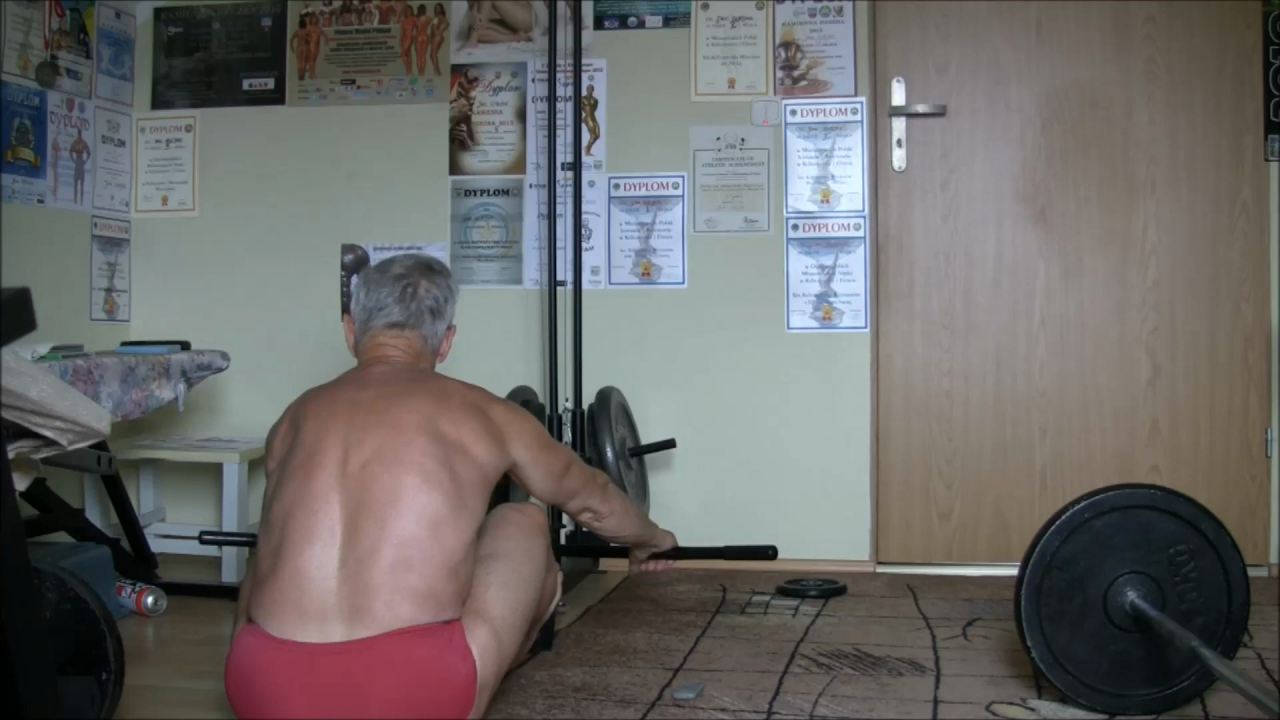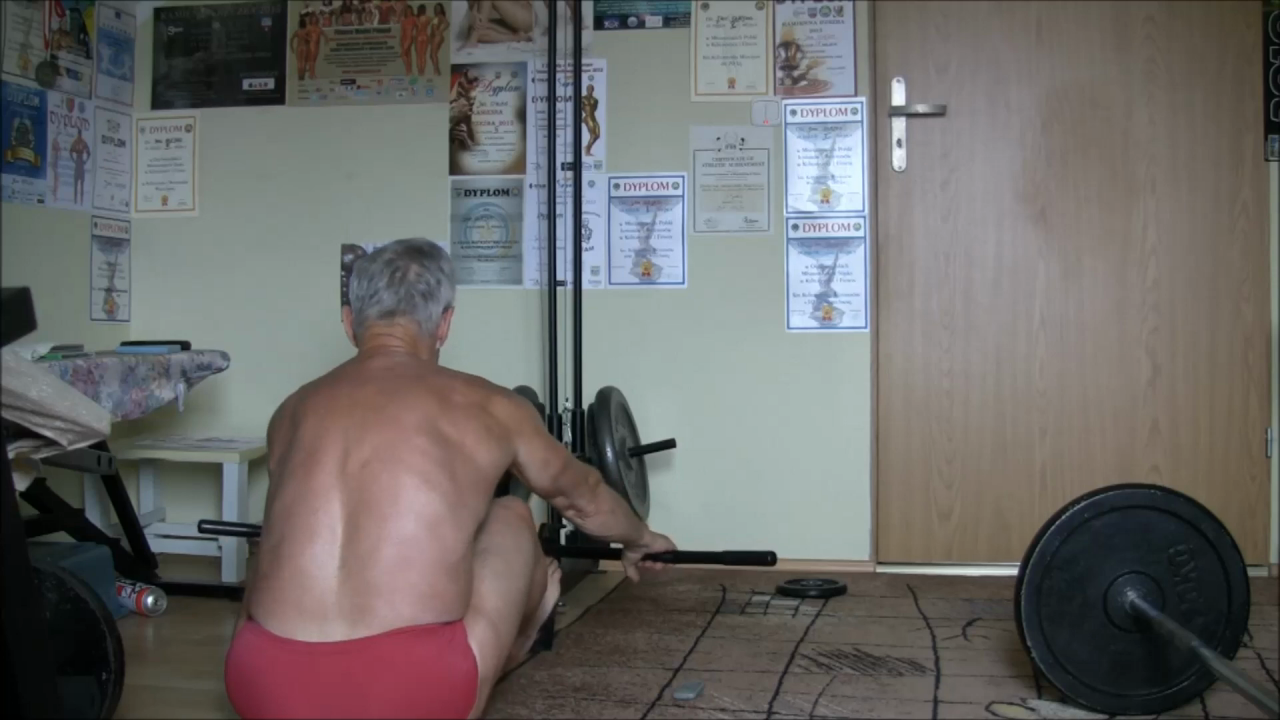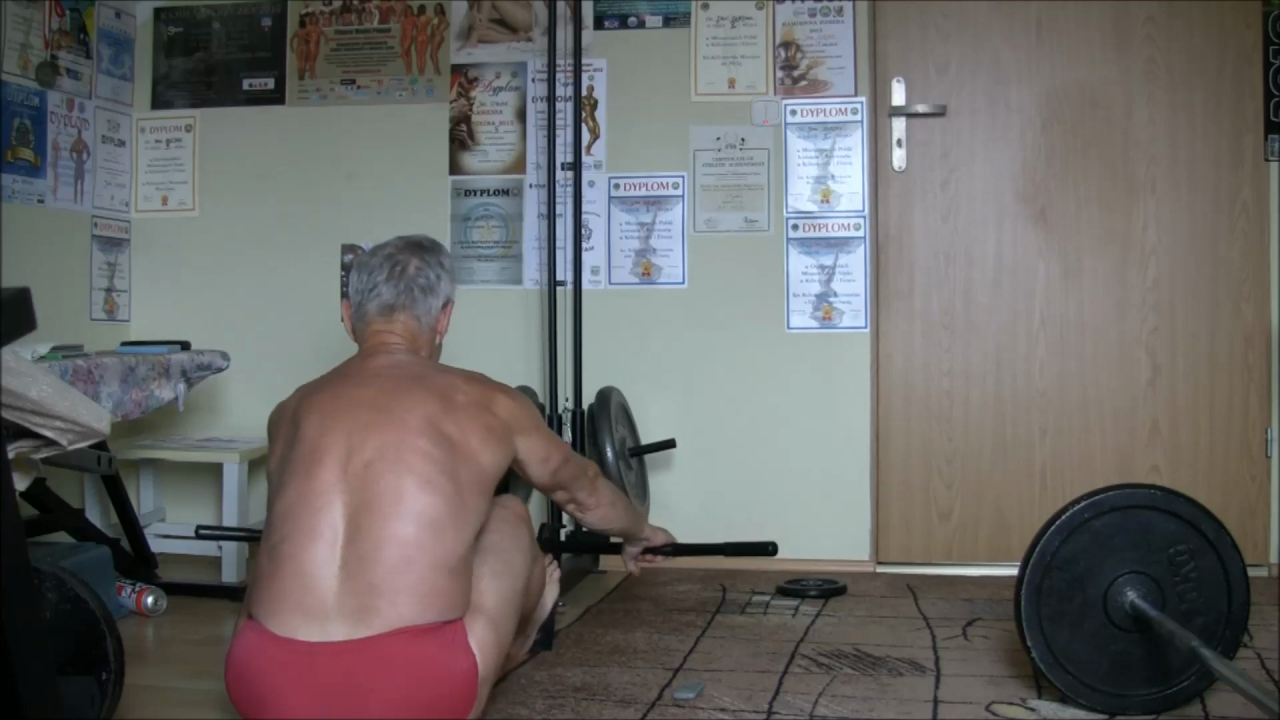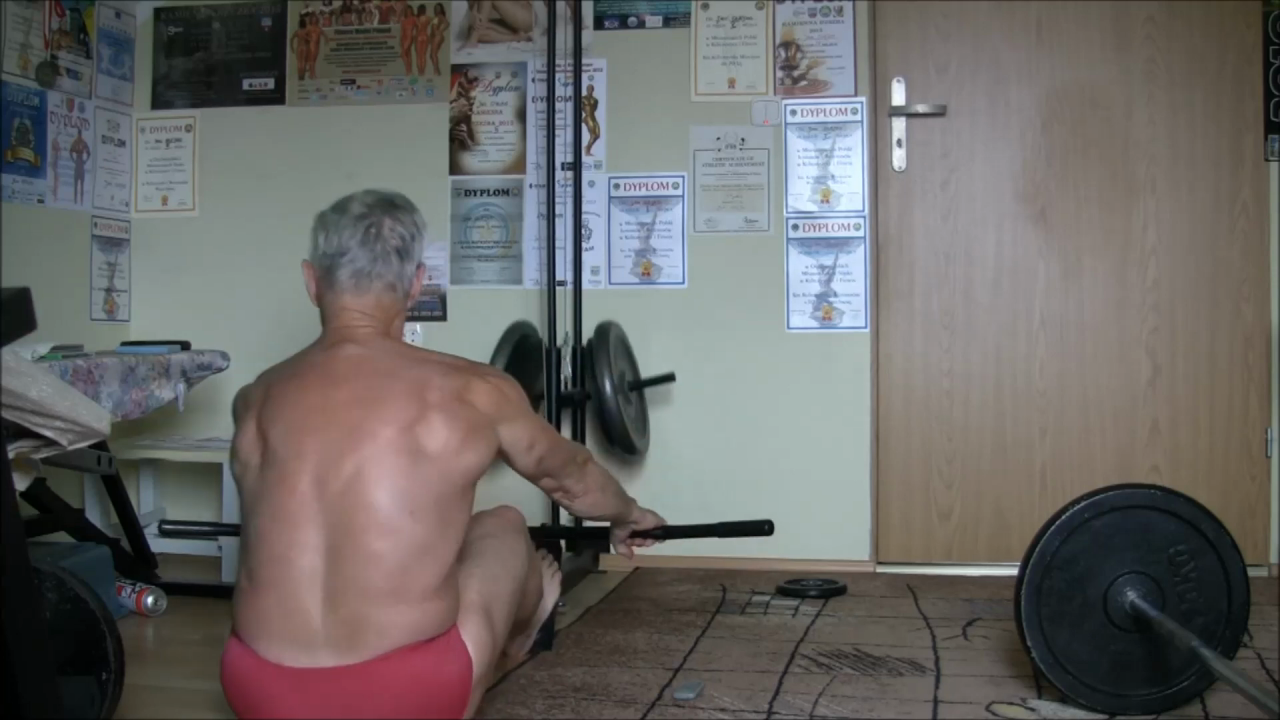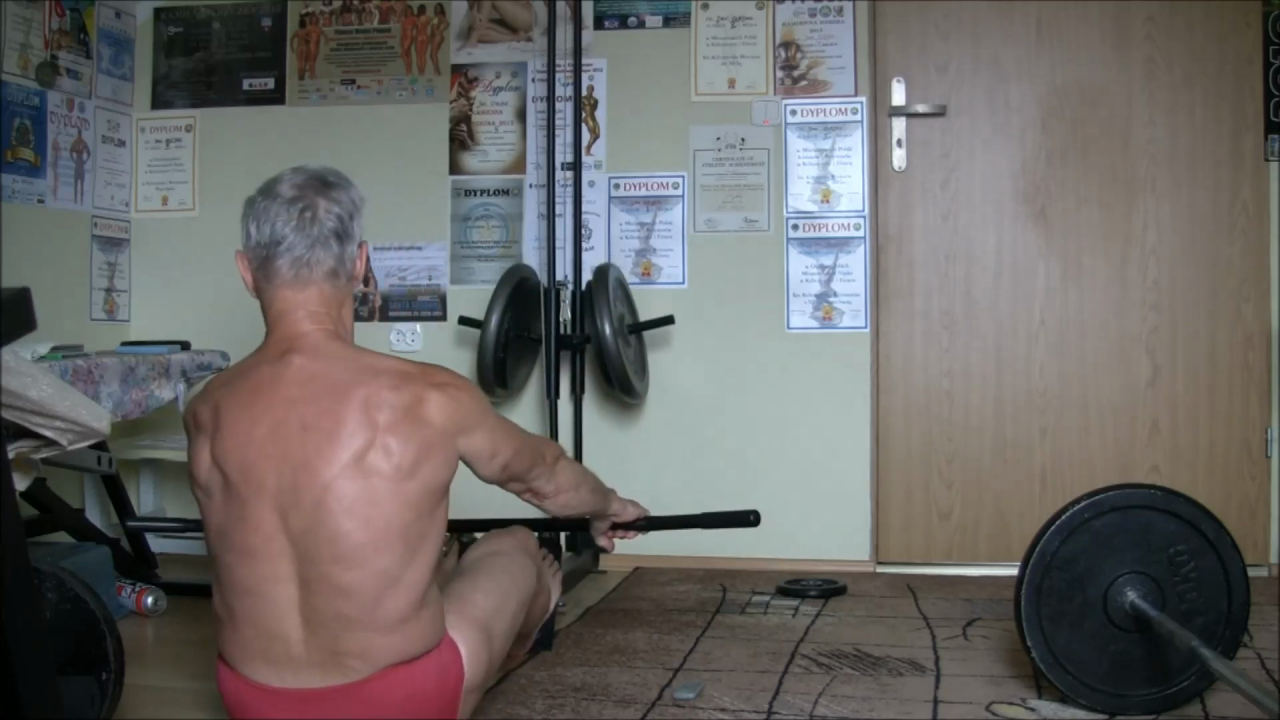
dt=0.7s
person 1, frame 1
left shoulder: (295, 417)
right shoulder: (485, 412)
right elbow: (594, 502)
right wrist: (649, 539)
right knee: (524, 522)
right ankle: (512, 648)
person 1, frame 2
left shoulder: (294, 410)
right shoulder: (486, 405)
right elbow: (584, 498)
right wrist: (640, 540)
right knee: (511, 517)
right ankle: (510, 647)
person 1, frame 3
left shoulder: (291, 412)
right shoulder: (489, 404)
right elbow: (583, 491)
right wrist: (639, 532)
right knee: (508, 516)
right ankle: (517, 642)
person 1, frame 4
left shoulder: (255, 400)
right shoulder: (471, 391)
right elbow: (571, 475)
right wrist: (629, 515)
right knee: (504, 527)
right ankle: (514, 640)
person 1, frame 5
left shoulder: (207, 412)
right shoulder: (426, 398)
right elbow: (543, 474)
right wrist: (608, 506)
right knee: (515, 549)
right ankle: (512, 643)
